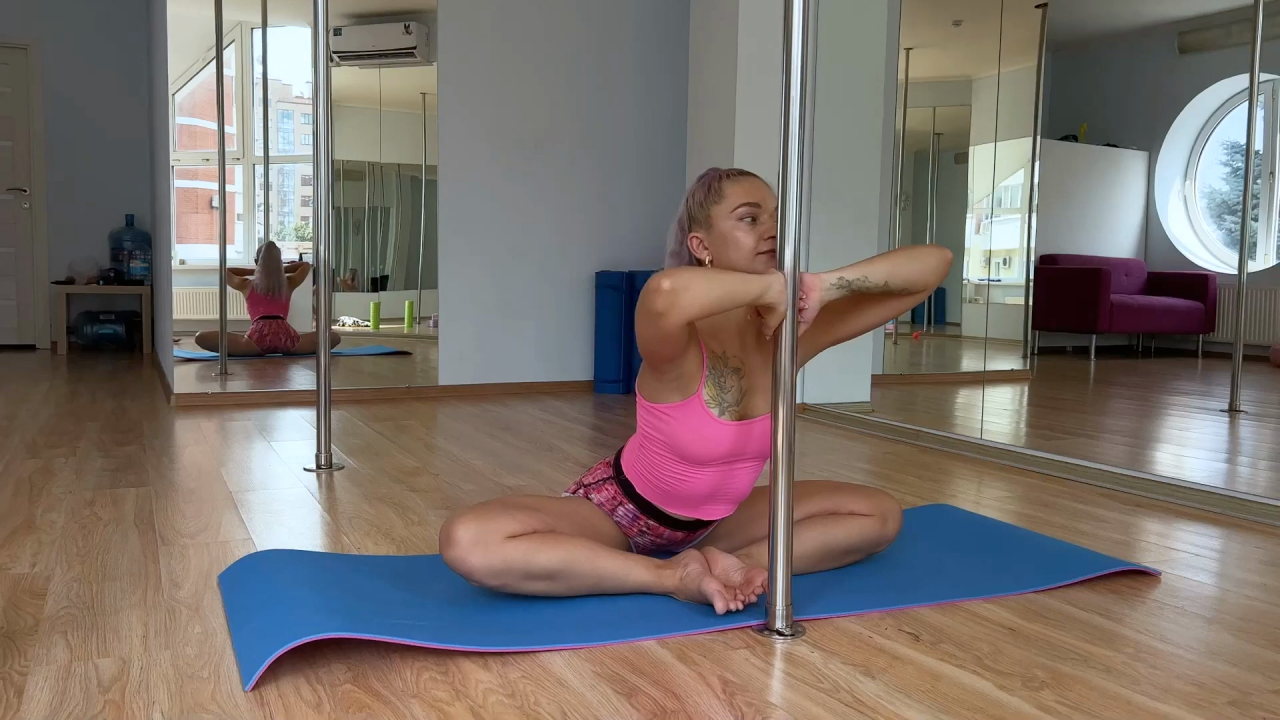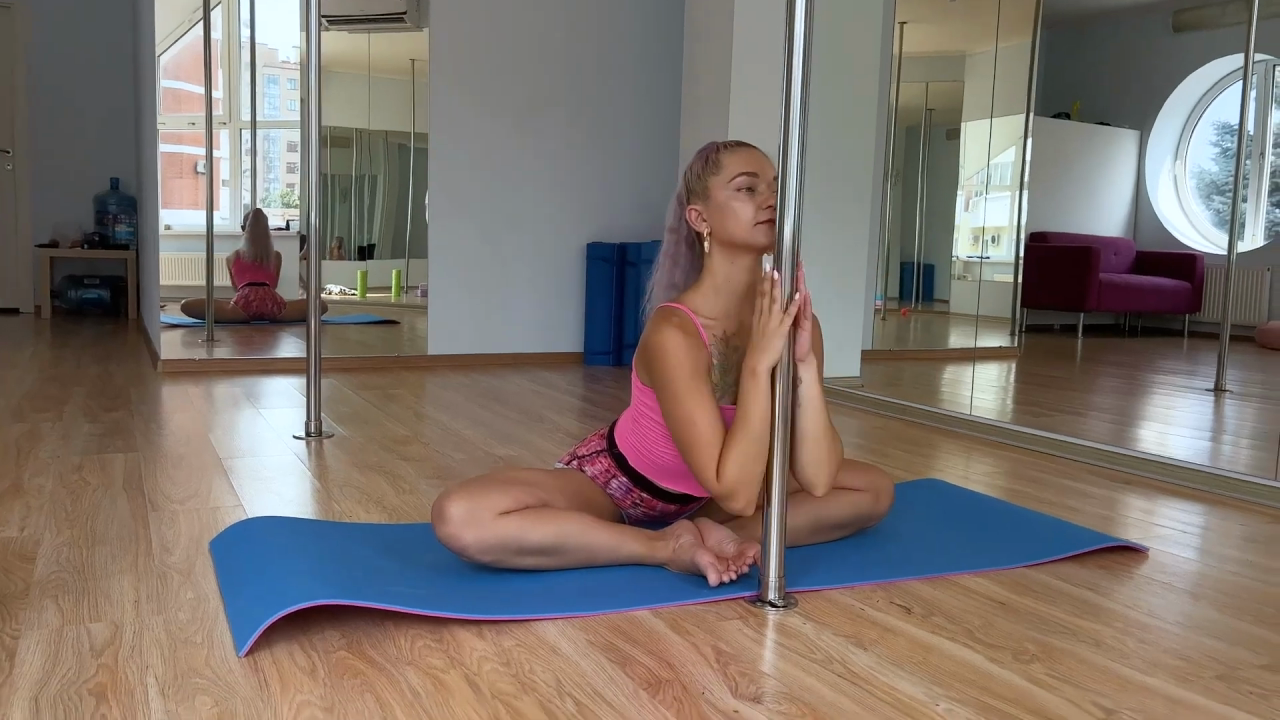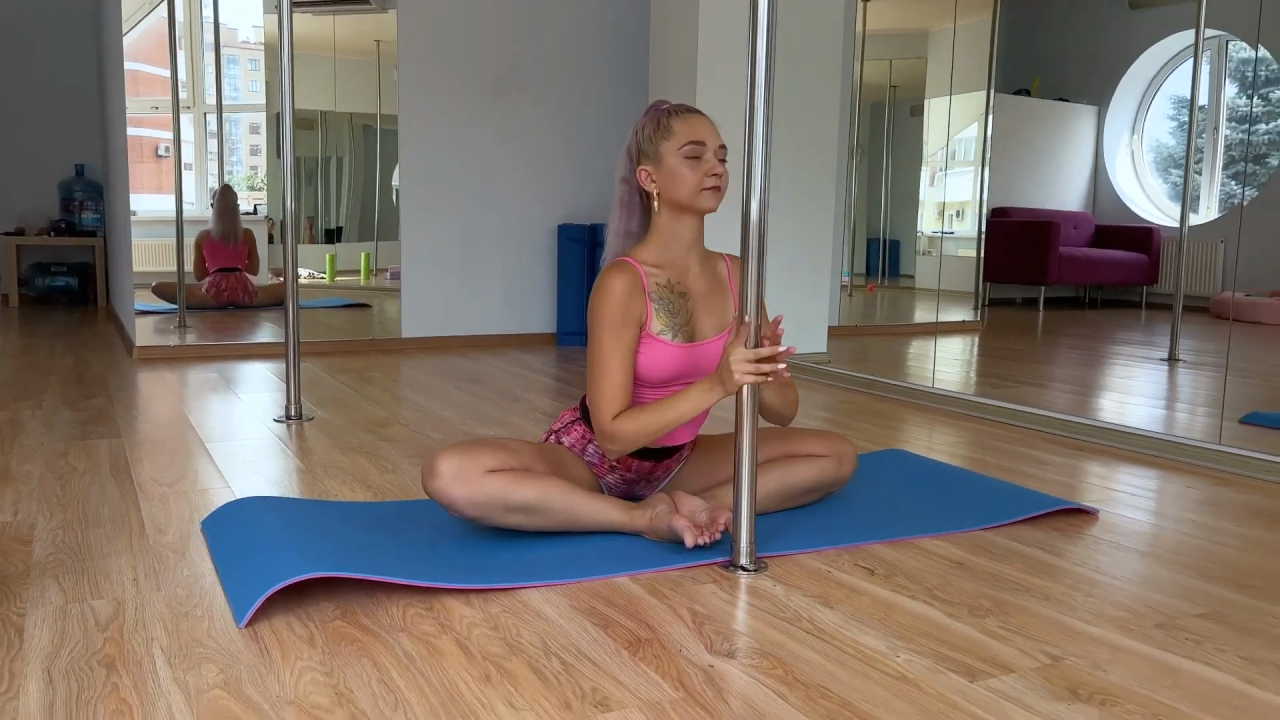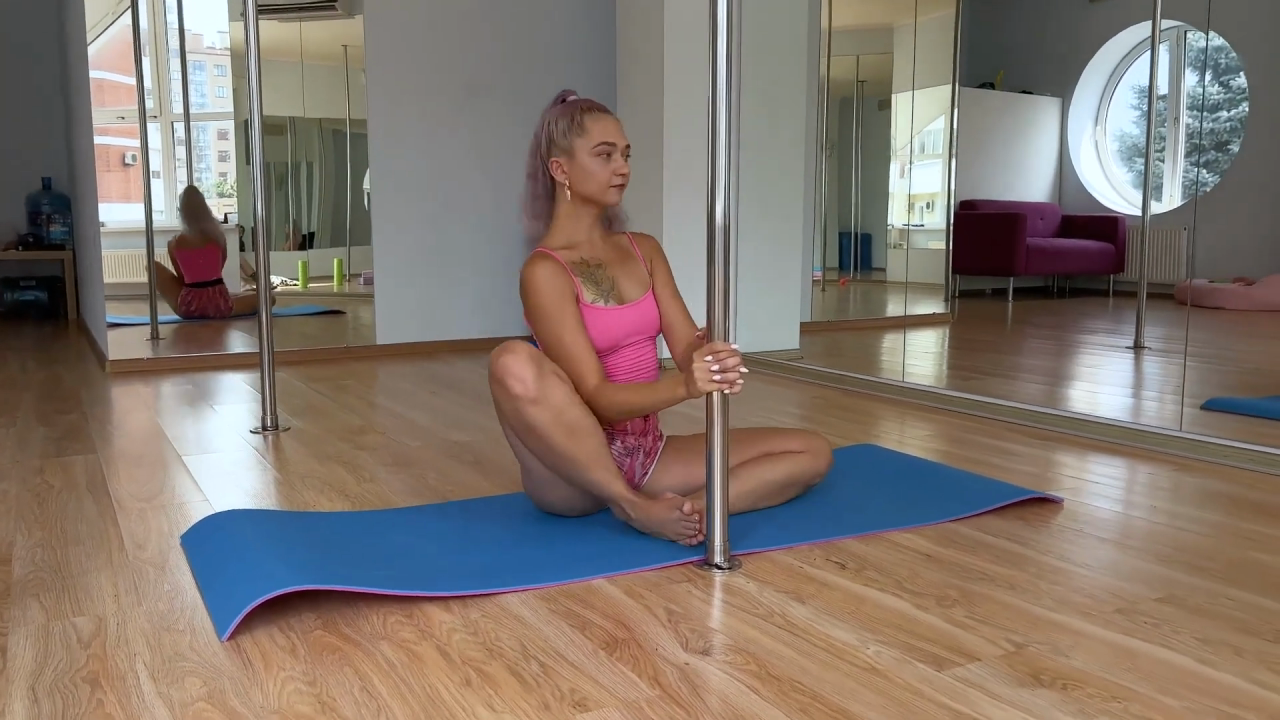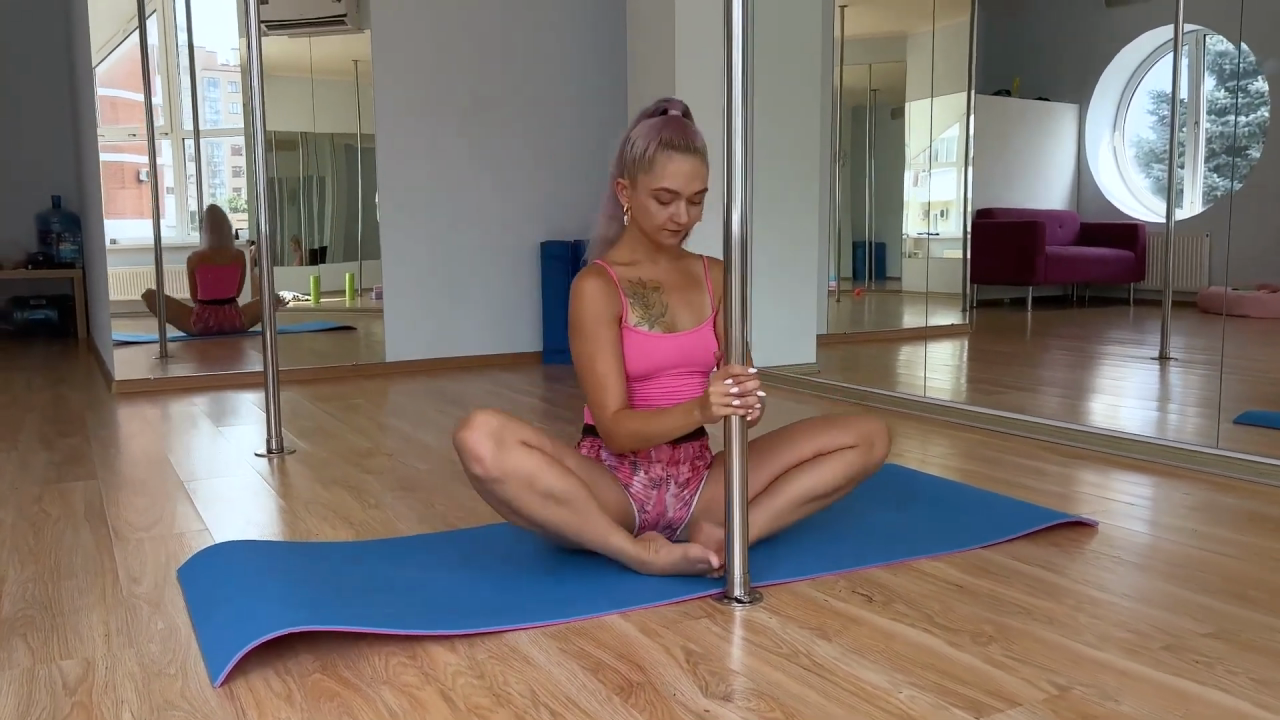
dt=1s
person 1, frame 1
left shoulder: (793, 333)
right shoulder: (679, 344)
left elbow: (935, 264)
right elbow: (667, 290)
left wrist: (827, 283)
right wrist: (770, 285)
left hip: (712, 521)
right hip: (618, 512)
left knee: (880, 514)
right knee: (467, 542)
left ankle: (718, 565)
right ankle: (674, 576)
person 1, frame 2
left shoulder: (793, 326)
right shoulder: (673, 333)
left elbow: (817, 482)
right elbow: (736, 495)
left wrist: (805, 361)
right wrist: (760, 362)
left hip: (697, 498)
right hip: (609, 486)
left knee: (873, 490)
right knee: (459, 519)
left ankle: (712, 536)
right ankle: (667, 547)
person 1, frame 3
left shoulder: (736, 276)
right shoulder: (623, 282)
left elbow: (784, 411)
right elbow: (613, 435)
left wrist: (757, 377)
right wrist: (717, 384)
left hip: (673, 462)
right hip: (588, 458)
left knee: (837, 456)
right knee: (448, 476)
right ankle: (645, 517)
person 1, frame 4
left shoulder: (644, 250)
right shoulder: (545, 271)
left elbow: (686, 346)
right elbow: (597, 397)
left wrist: (713, 360)
right wrist: (683, 385)
left hip: (646, 450)
right hip: (574, 470)
left knee: (814, 453)
right knee: (513, 362)
left ankle: (691, 507)
right ankle: (635, 506)
person 1, frame 5
left shoulder: (714, 277)
right shoulder: (596, 285)
left elbow: (730, 393)
right elbow: (616, 428)
left wrist: (743, 396)
right wrist: (700, 409)
left hip: (697, 480)
right hip: (615, 485)
left knee: (869, 438)
right knee: (479, 438)
left ankle: (724, 533)
right ankle: (637, 550)
